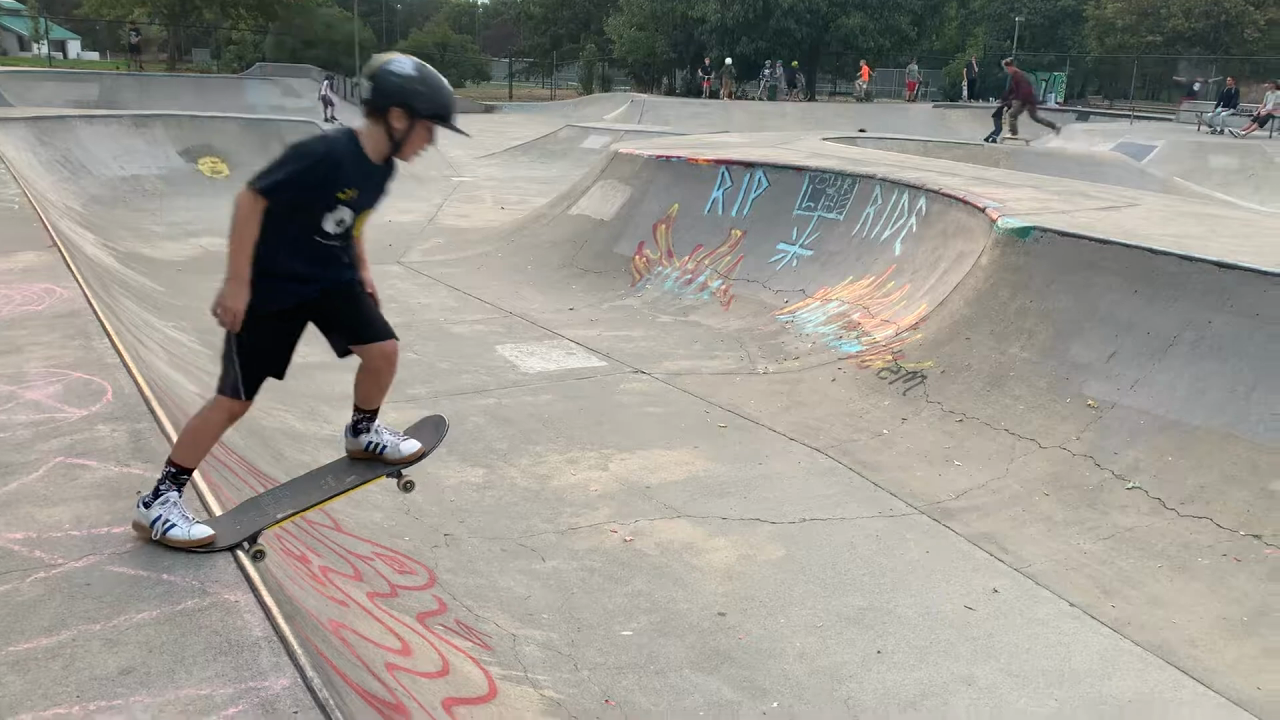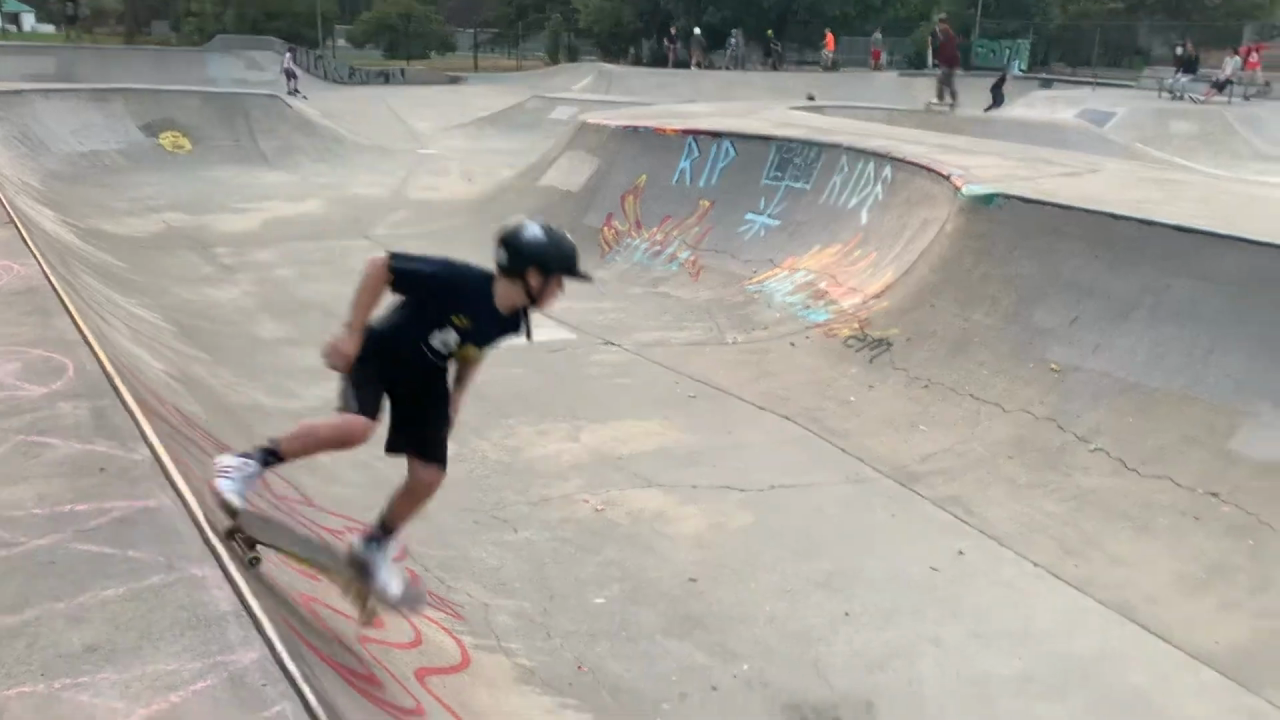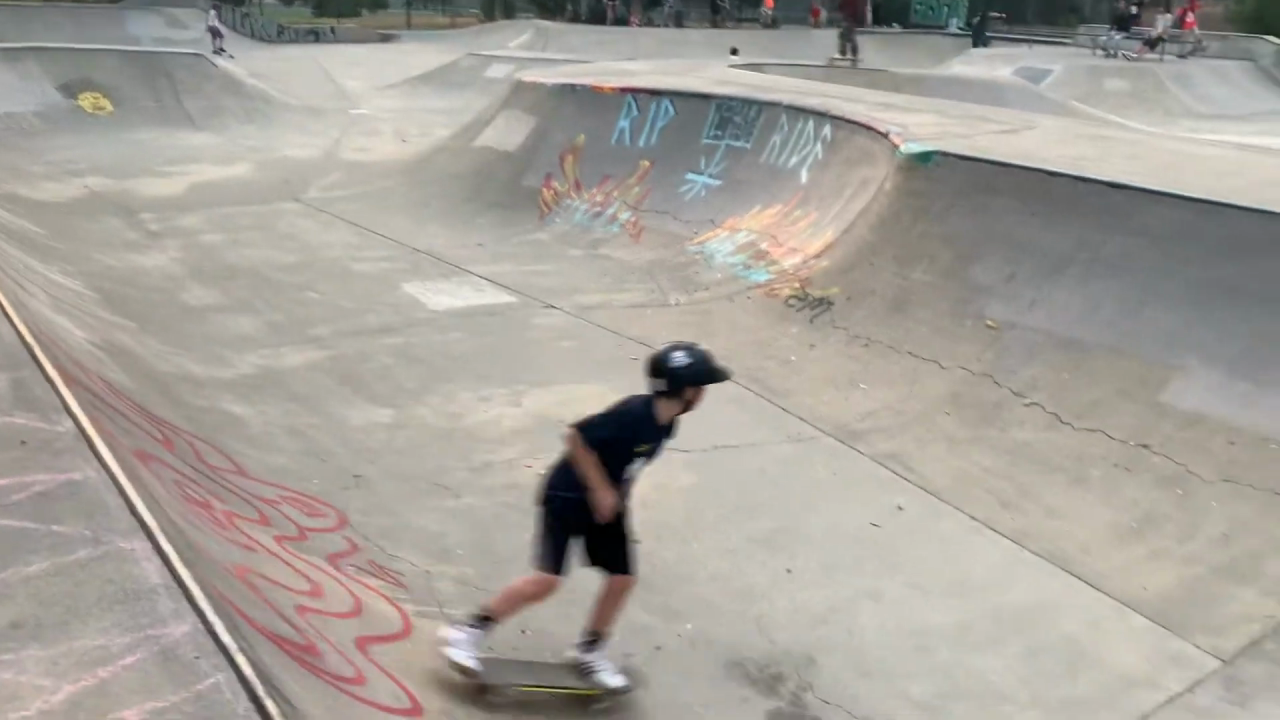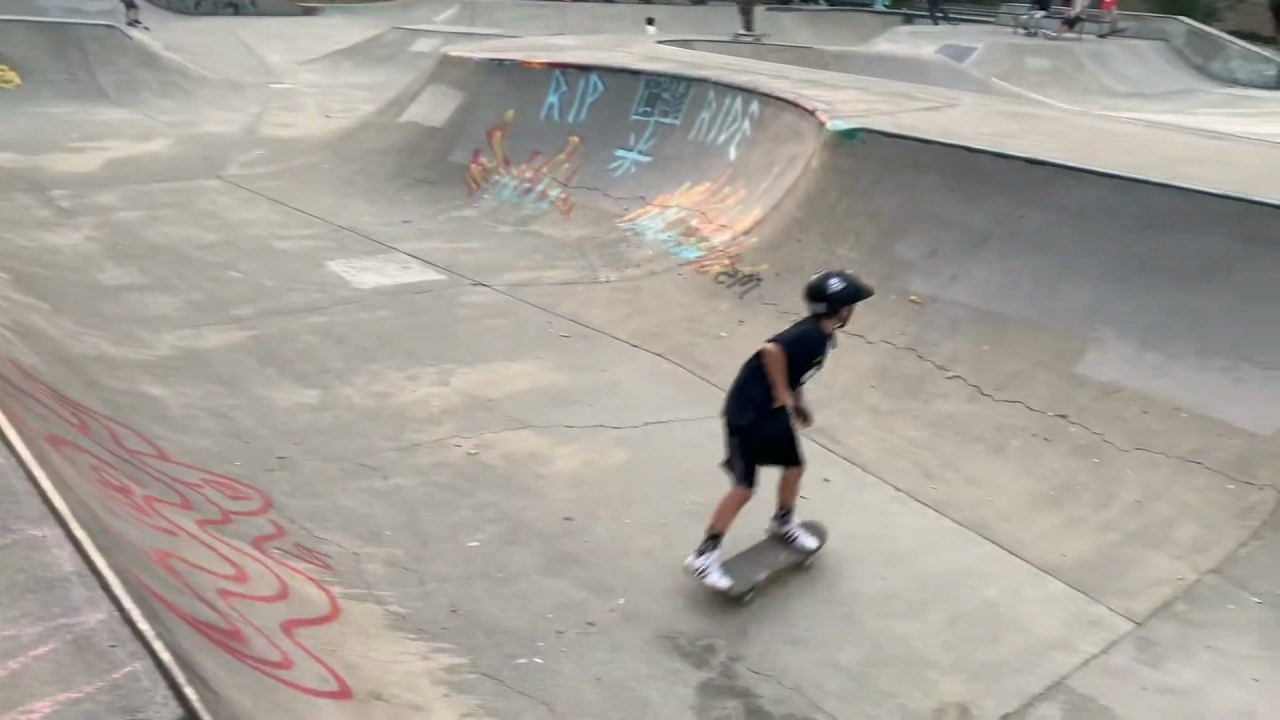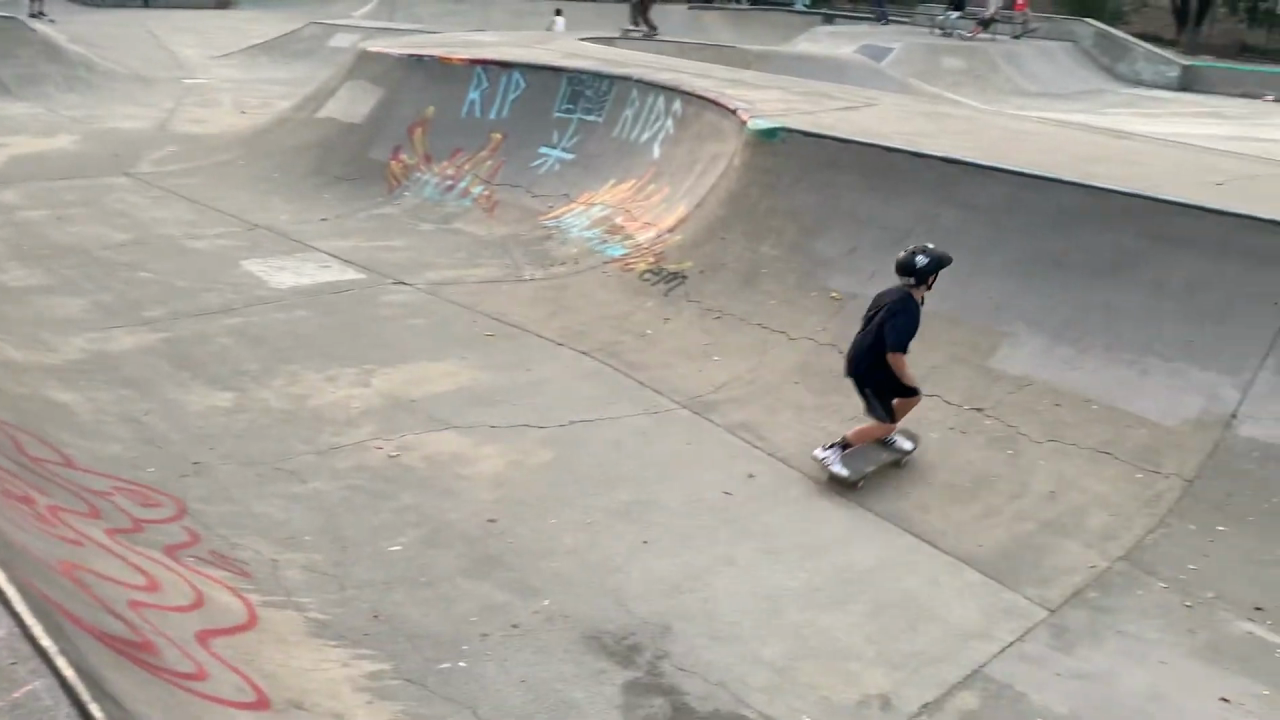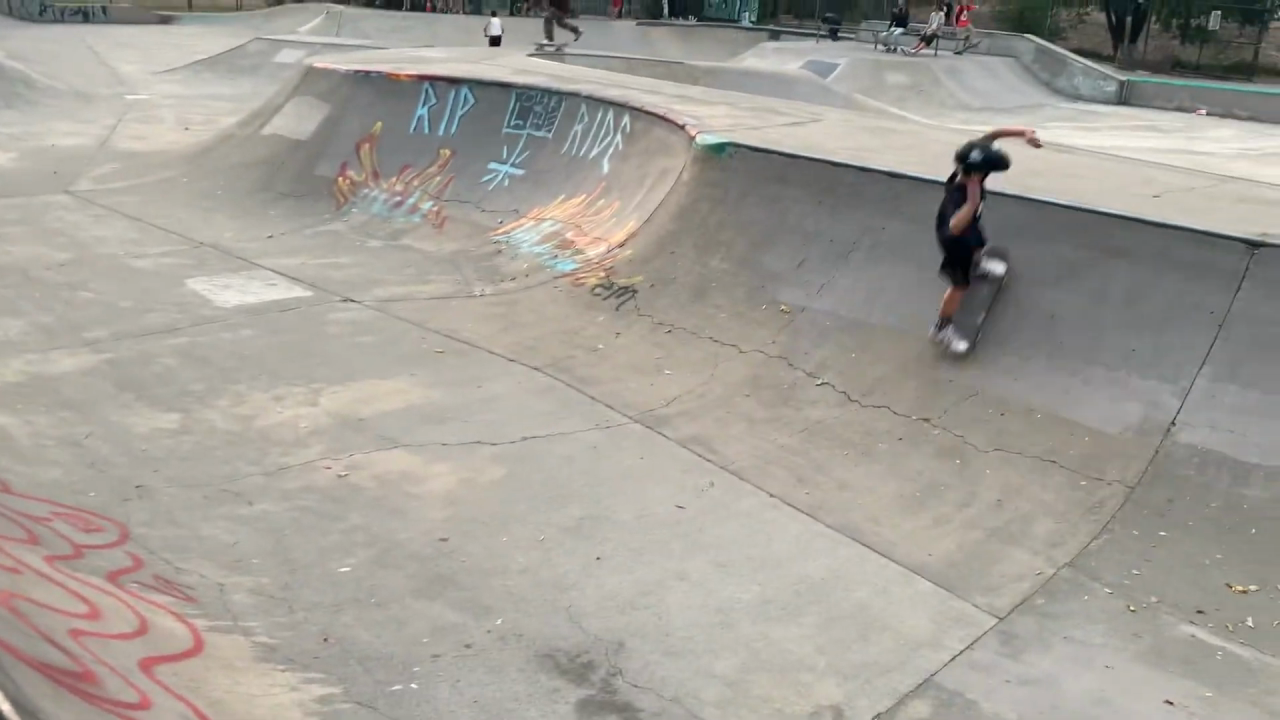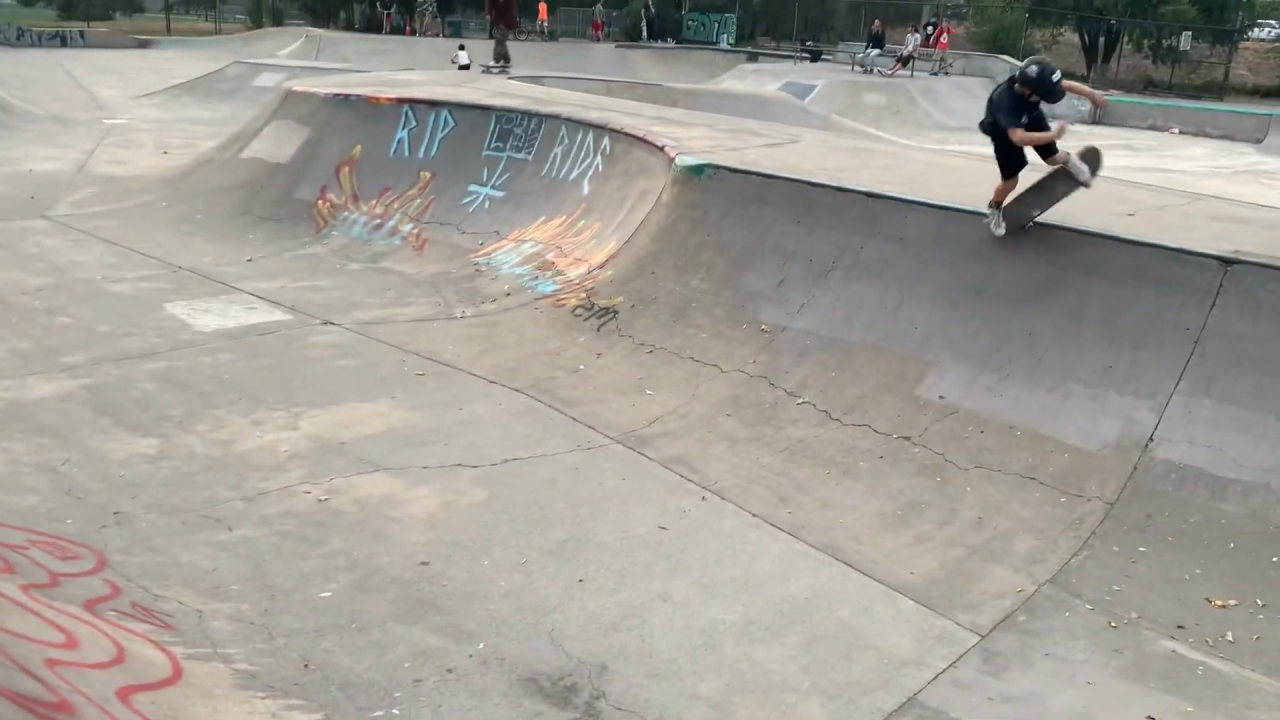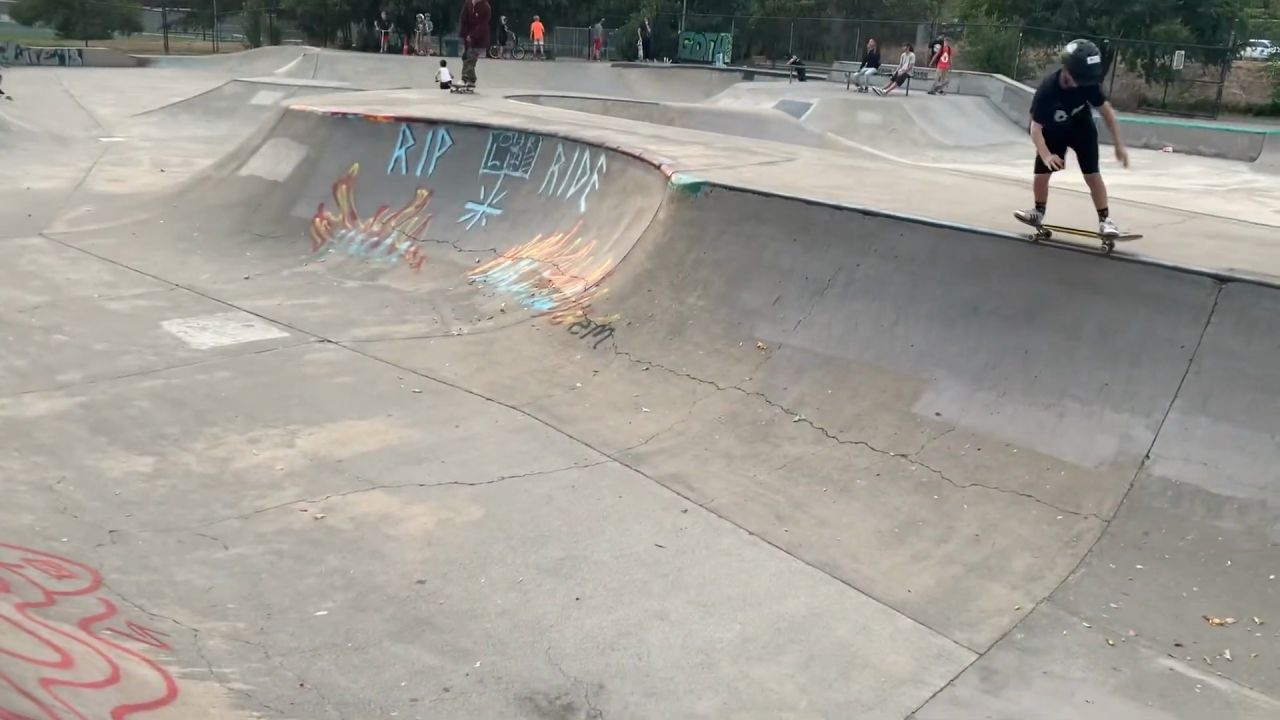
dt=0.3s
person 1, frame 1
left shoulder: (381, 167)
right shoulder: (326, 154)
right elbow: (252, 198)
left wrist: (361, 269)
right wrist: (236, 281)
left hip: (331, 277)
right hip: (271, 287)
left knee: (384, 350)
right knee: (234, 400)
left ankle: (363, 434)
right ankle: (161, 501)
person 1, frame 2
left shoulder: (514, 316)
right shoulder: (457, 282)
right elbow: (381, 265)
left wrist: (455, 398)
right wrist: (352, 330)
left hip: (426, 376)
right hip: (376, 354)
left knee: (427, 476)
right knee: (355, 428)
left ankle: (374, 545)
right ankle: (253, 461)
person 1, frame 3
left shoulder: (665, 424)
right shoulder: (634, 416)
right elbow: (575, 435)
left wrist: (620, 500)
right wrist: (600, 489)
left hip: (606, 497)
right hip: (568, 496)
left knee: (623, 578)
right knee: (548, 579)
left ankle: (591, 650)
right ankle: (470, 631)
person 1, frame 4
left shoulder: (819, 335)
right shoulder: (810, 335)
right elbow: (772, 349)
left wrist: (798, 400)
right wrist: (783, 395)
left hip: (773, 410)
right hip: (747, 413)
left knee: (794, 468)
right knee: (743, 489)
left ankle: (783, 522)
right ankle: (705, 553)
person 1, frame 5
left shoulder: (892, 294)
right shoulder: (907, 314)
left elbow: (875, 310)
right elbow: (895, 355)
right wrist: (909, 382)
left hip: (870, 357)
right hip: (868, 371)
left knee: (912, 397)
right knee: (886, 424)
left ankle: (887, 434)
right ankle: (831, 451)
person 1, frame 6
left shoulder: (967, 171)
right shoulder: (957, 196)
left elbow: (990, 137)
right elbow: (954, 228)
left wrist: (1023, 132)
right wrist: (972, 203)
left hip: (970, 231)
right hip: (957, 241)
left knee: (979, 247)
right knee: (960, 287)
left ankle: (976, 263)
right ankle: (943, 327)
person 1, frame 7
left shoulder: (1037, 86)
right shoulder: (1005, 100)
left elbow: (1065, 84)
right elbow: (1017, 137)
left wrist: (1091, 94)
right wrist: (1052, 134)
left hip: (1032, 121)
right hip: (1005, 135)
left knee: (1053, 158)
right knee: (1010, 180)
left ankle: (1068, 159)
right ankle: (995, 208)
person 1, frame 8
left shoulder: (1089, 84)
right shoulder: (1047, 90)
left elbow: (1107, 111)
right elbow: (1036, 128)
left wrist: (1118, 144)
right wrist: (1045, 154)
left hip: (1083, 130)
right hip: (1053, 133)
left knee: (1092, 174)
right knee: (1040, 176)
left ankle: (1105, 219)
right ankle: (1039, 212)
